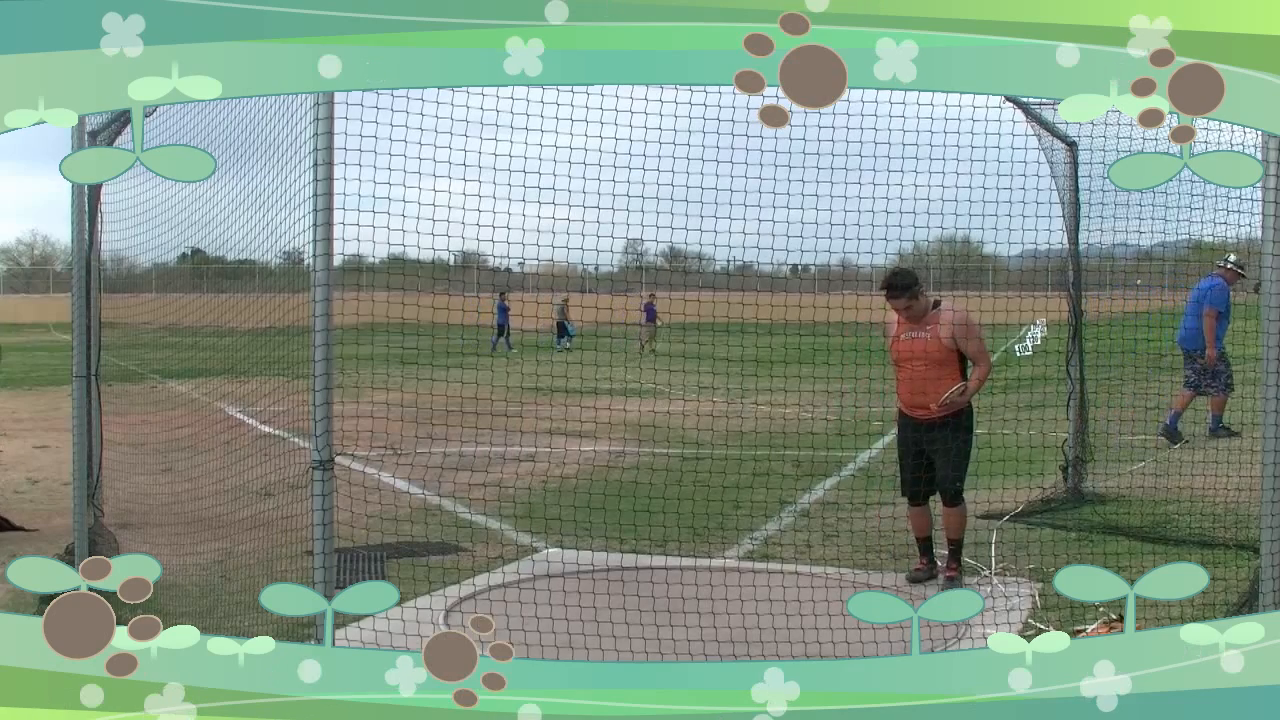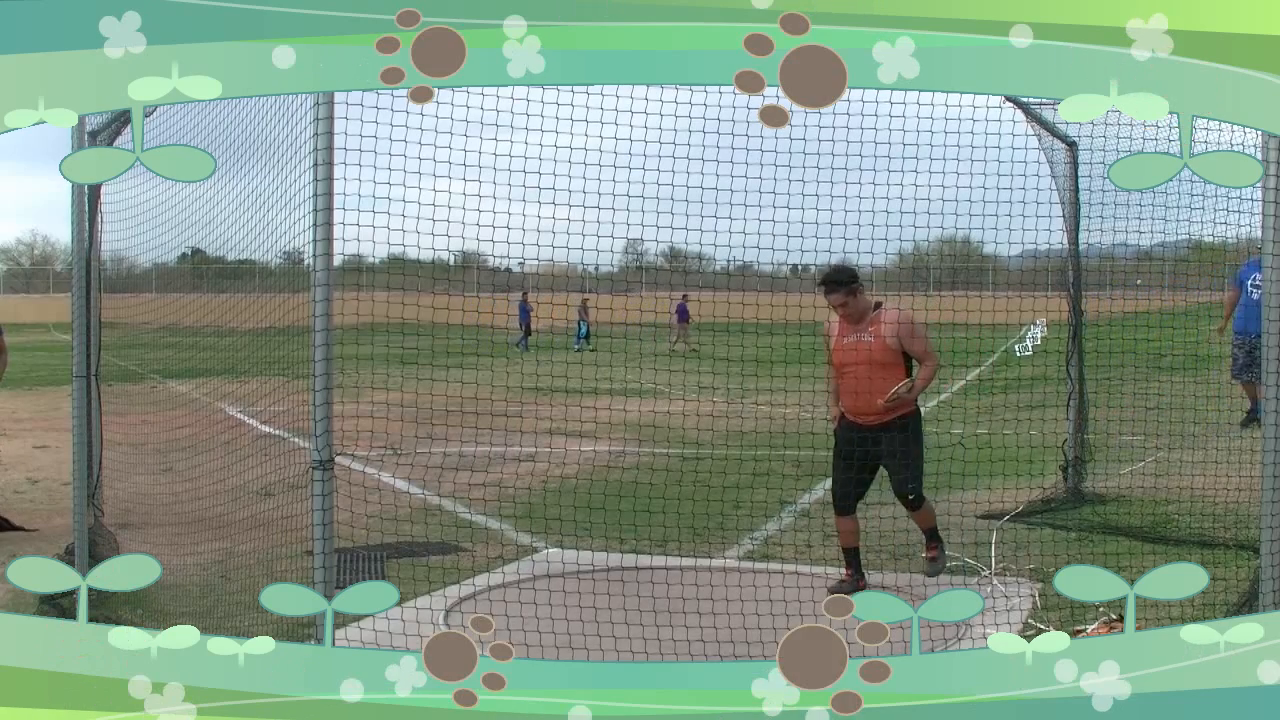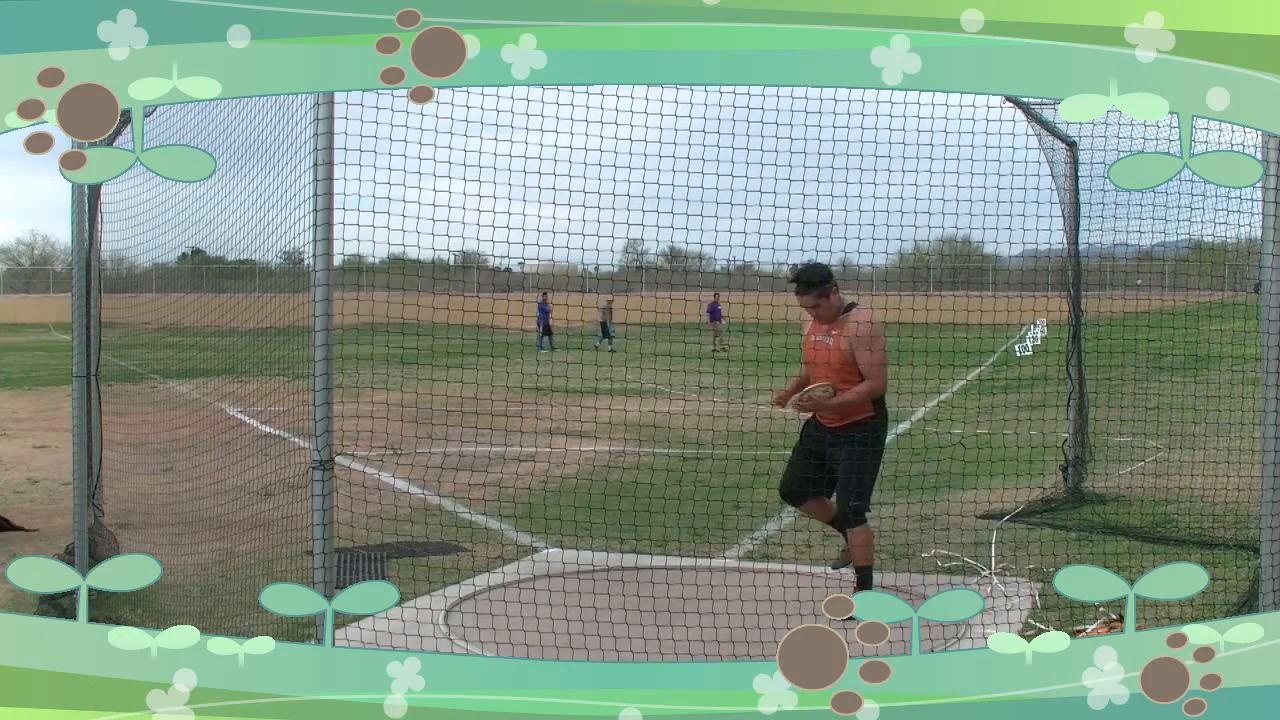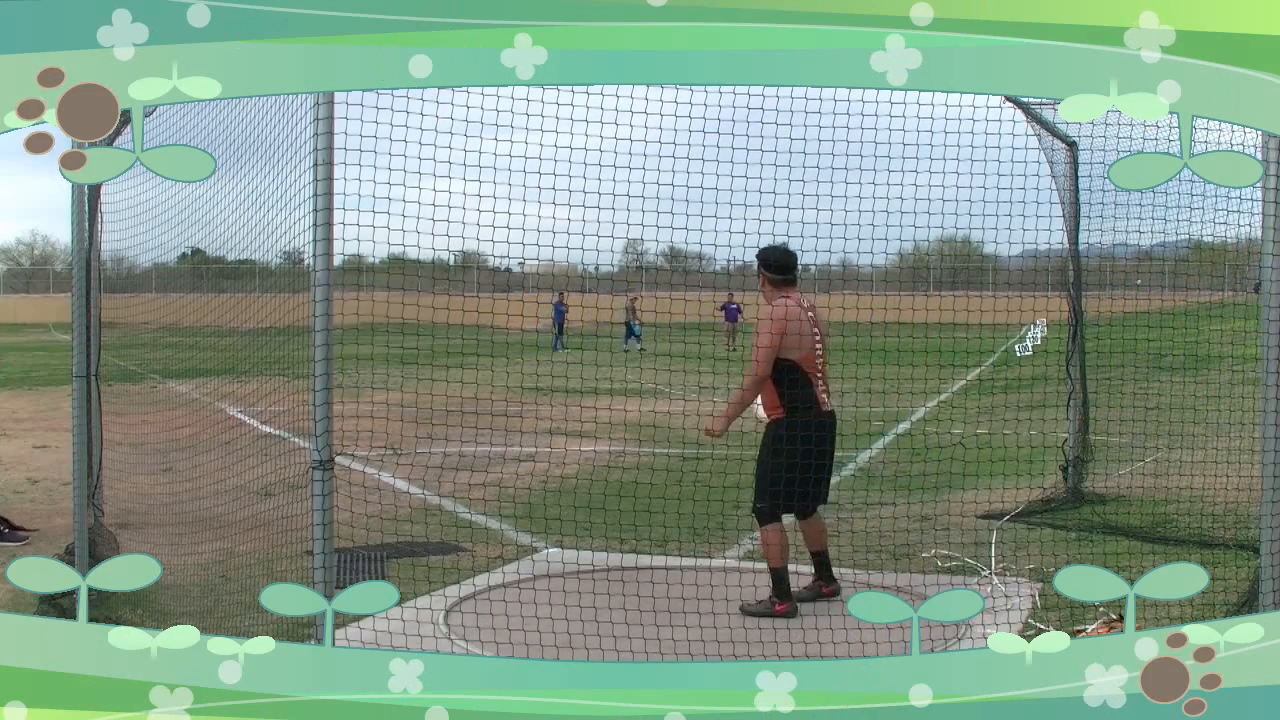
dt=1s
person 1, frame 1
left shoulder: (955, 320)
right shoulder: (893, 324)
left elbow: (983, 363)
left wrist: (965, 396)
left hip: (951, 421)
right hip: (910, 422)
left knee: (950, 489)
right knee: (915, 493)
left ankle: (954, 561)
right ankle: (926, 559)
person 1, frame 2
left shoulder: (898, 321)
right shoulder: (832, 328)
left elbow: (930, 362)
left wrist: (911, 395)
right wrist: (834, 403)
left hip: (898, 424)
right hip: (852, 427)
left knee: (908, 492)
right knee: (843, 500)
left ankle: (934, 544)
right ankle: (854, 573)
person 1, frame 3
left shoulder: (862, 325)
right shoulder: (812, 323)
left elbow: (877, 385)
left wrist: (826, 403)
right wrist: (794, 388)
left hip: (860, 429)
right hip: (821, 425)
left knee: (850, 510)
right knee: (793, 489)
left ankle: (864, 592)
right ankle: (848, 532)
person 1, frame 4
left shoulder: (778, 312)
right shoulder: (809, 310)
left elbow: (758, 373)
left wrist: (726, 417)
left hip: (792, 425)
right hip: (820, 420)
left knee: (767, 511)
right knee: (804, 506)
left ankle: (781, 599)
right ankle: (825, 580)
